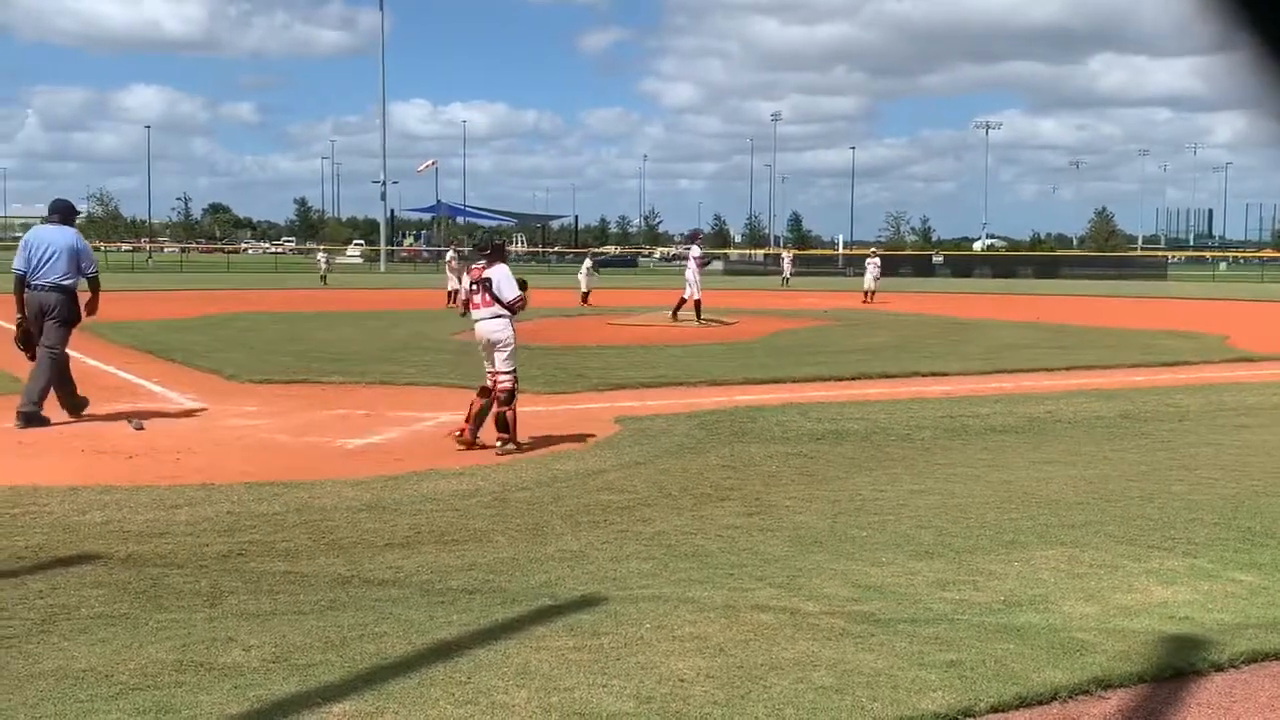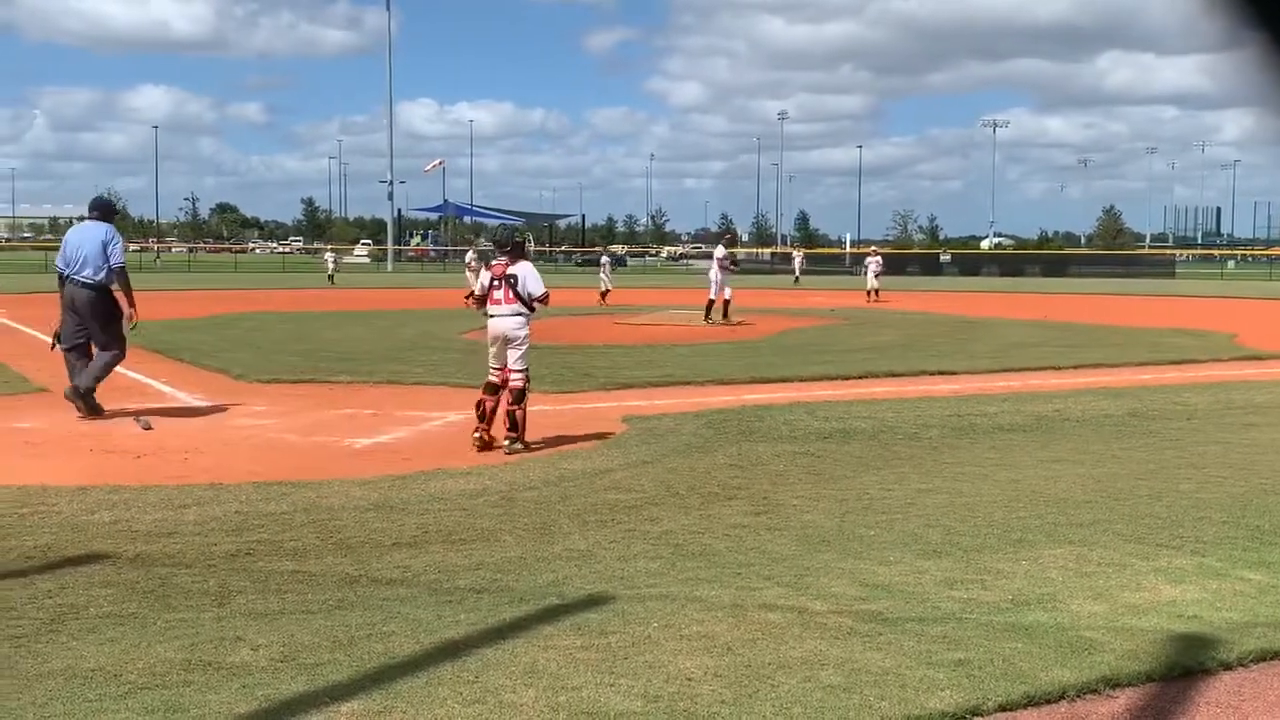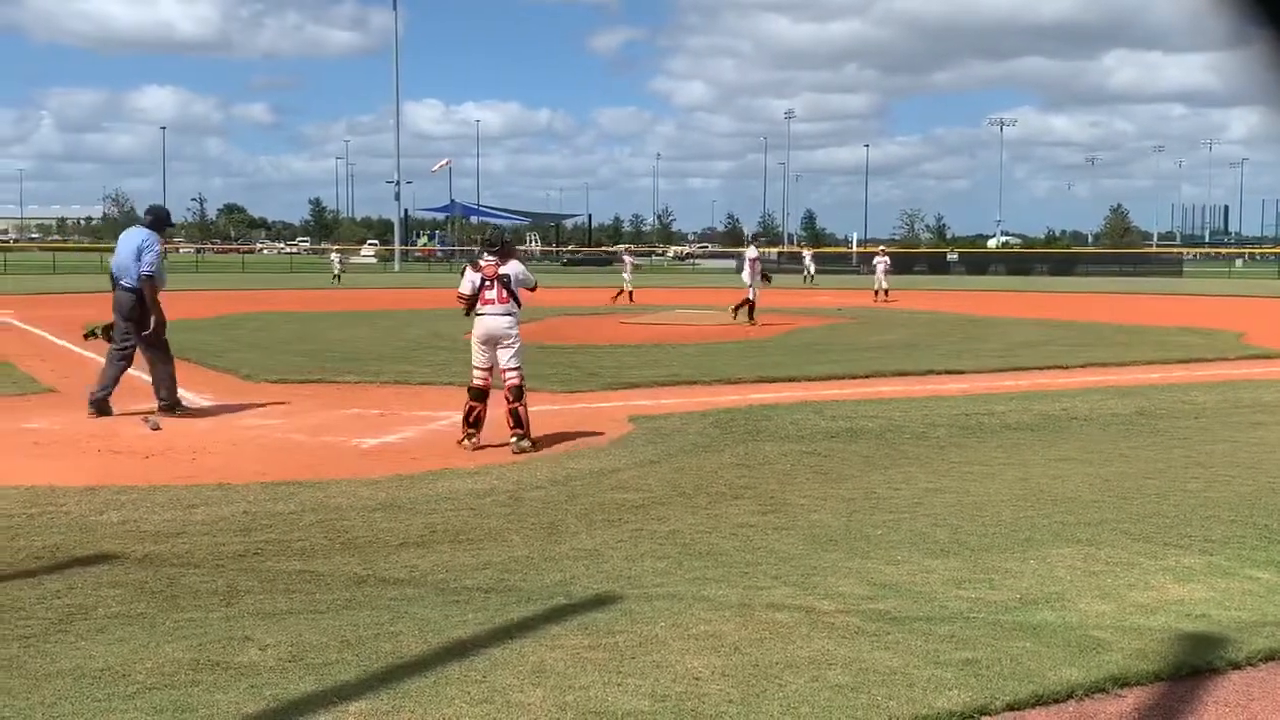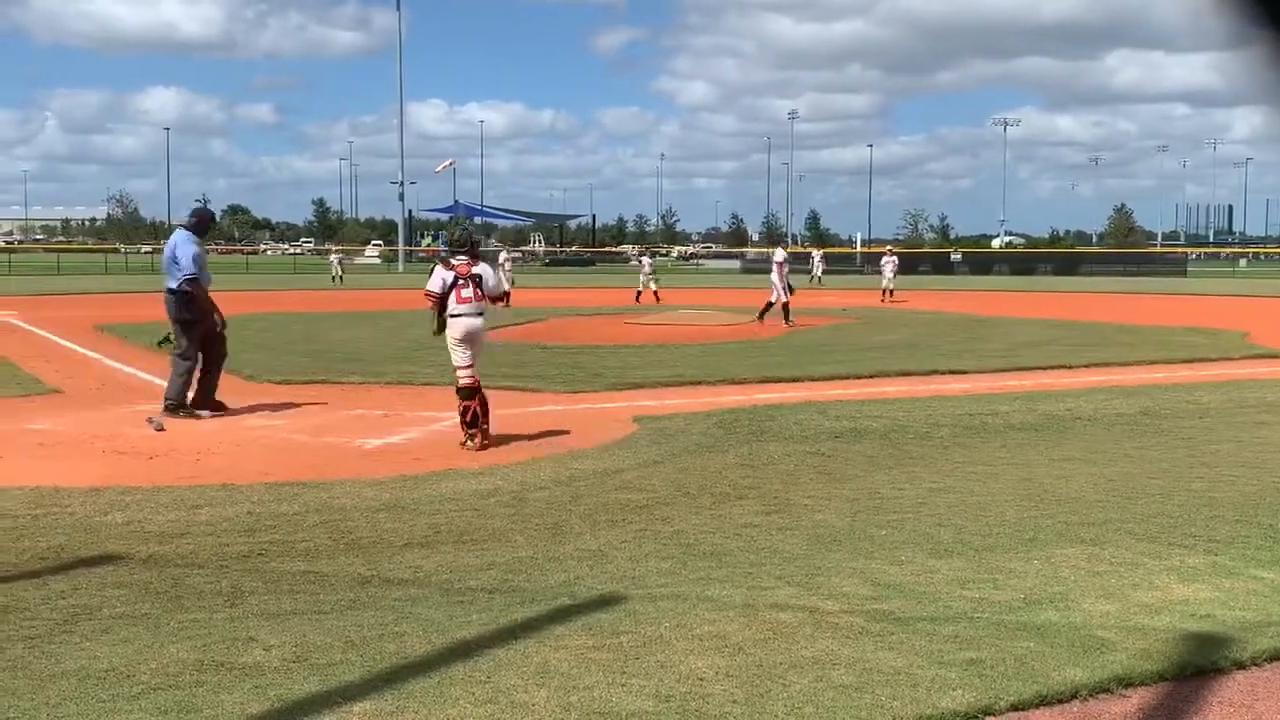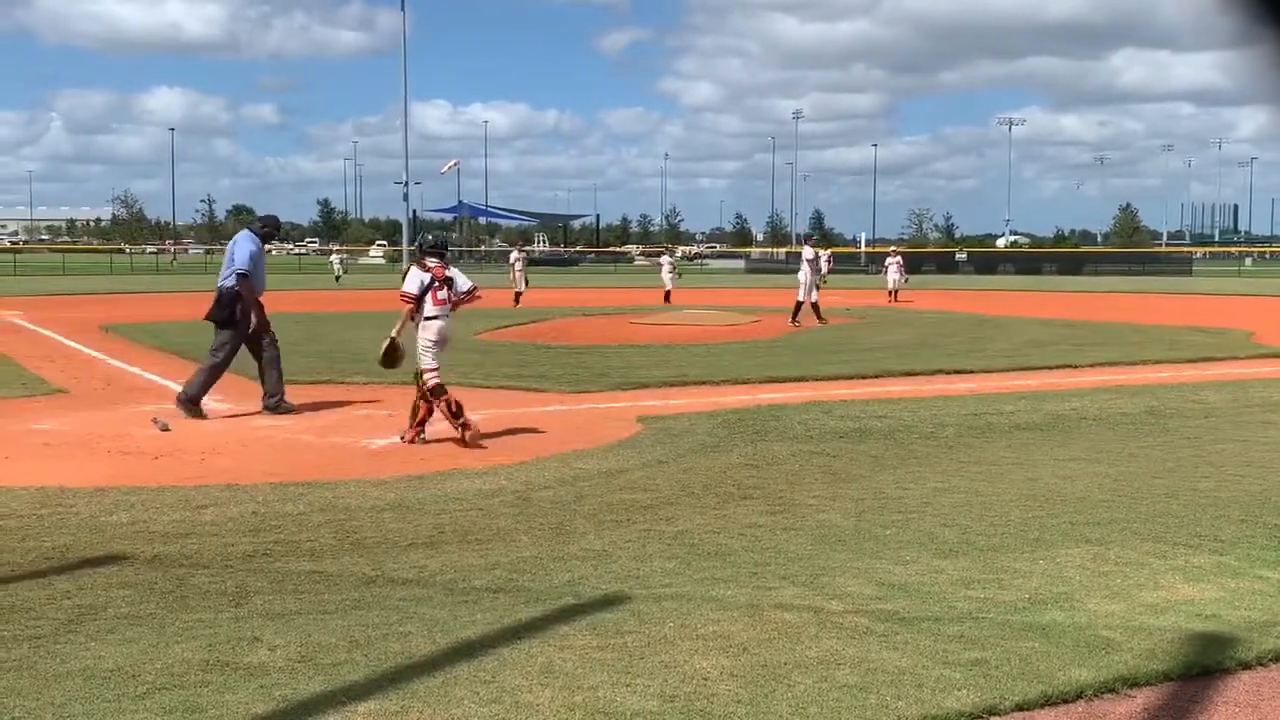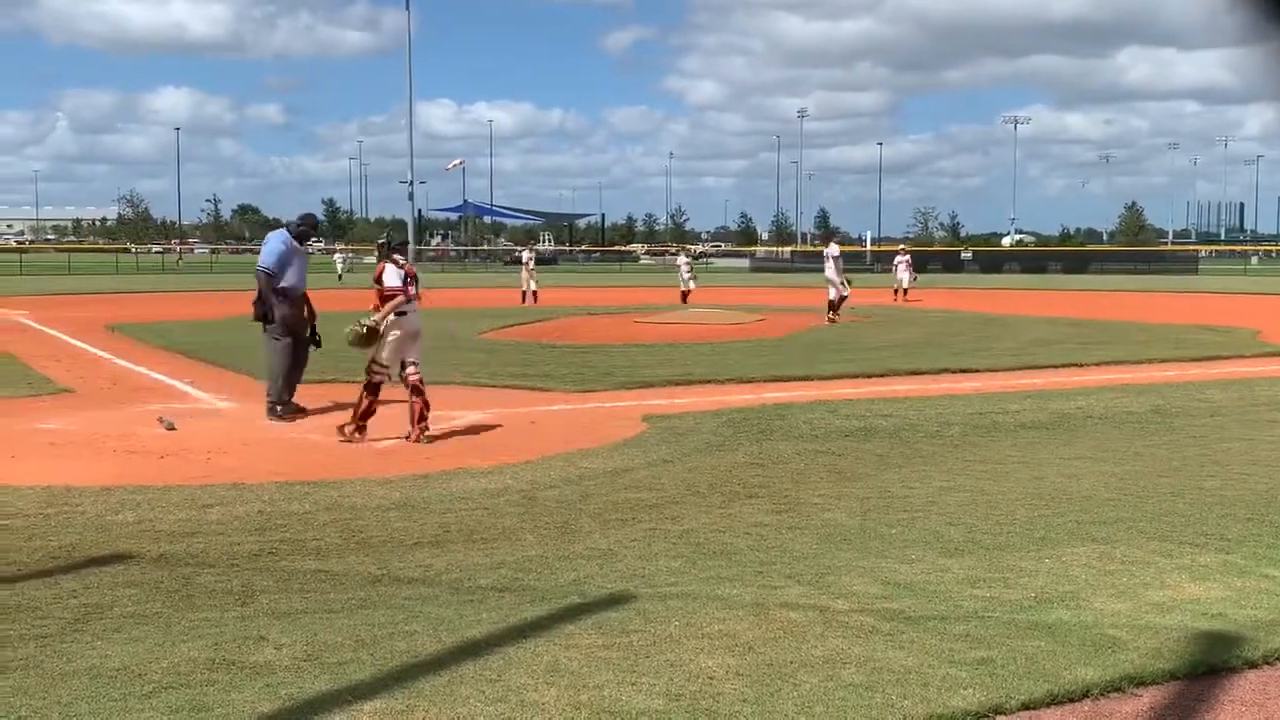
dt=0.4s
person 1, frame 1
left shoulder: (470, 273)
right shoulder: (501, 269)
left elbow: (465, 306)
right elbow: (517, 303)
right wrist: (523, 300)
left hip: (480, 328)
right hip: (500, 327)
left knee: (492, 380)
right knee: (506, 382)
left ankle: (468, 431)
right ankle: (505, 440)
person 1, frame 2
left shoulder: (487, 269)
right shoulder: (524, 267)
left elbow: (478, 301)
right elbow: (543, 299)
right wrist: (527, 294)
left hip: (494, 324)
right hip: (517, 324)
left knee: (495, 376)
right knee: (517, 379)
left ankle: (482, 431)
right ankle: (513, 439)
person 1, frame 3
left shoulder: (473, 268)
right shoulder: (514, 266)
left elbow: (464, 302)
right elbow: (532, 285)
left hip: (482, 324)
right hip: (507, 324)
left knee: (479, 380)
right knee: (513, 379)
left ankle: (471, 435)
right ankle: (519, 437)
person 1, frame 4
left shoulder: (443, 268)
right shoulder: (483, 268)
left elbow: (432, 301)
right elbow: (498, 297)
left wrist: (442, 311)
left hip: (456, 324)
right hip: (478, 323)
left knee: (465, 378)
right knee: (471, 375)
left ankle: (472, 436)
right ankle: (482, 428)
person 1, frame 5
left shoulder: (417, 271)
right shoulder: (451, 271)
left elbow: (409, 305)
right elbow: (473, 293)
left wrist: (396, 331)
left hip: (427, 326)
right hip: (443, 325)
left knee: (432, 381)
right knee: (424, 377)
left ankle: (465, 427)
right ankle: (416, 430)
person 1, frame 6
left shoulder: (388, 267)
right shoulder: (408, 267)
left elbow: (398, 298)
left wrist: (377, 318)
left hip: (396, 323)
right hip: (413, 321)
left knee: (376, 374)
right knee: (412, 375)
left ankle: (357, 428)
right ankle: (419, 429)
person 2, frame 1
left shoulder: (30, 235)
right shoulder: (75, 237)
left elbow: (19, 276)
right elbow: (91, 275)
left wrist: (20, 312)
right wrist: (94, 299)
left hip: (34, 297)
right hip: (60, 299)
left knee: (51, 351)
right knee: (50, 354)
left ankle: (72, 402)
right ankle: (28, 410)
person 2, frame 2
left shoulder: (72, 232)
right shoulder: (109, 232)
left elbow: (61, 273)
right elbow: (119, 270)
left wrist: (64, 308)
right wrist: (131, 305)
left hip: (71, 292)
right hip: (95, 295)
left knee: (75, 350)
right knee: (113, 348)
left ankle: (86, 401)
right ankle: (81, 388)
person 2, frame 3
left shoulder: (126, 234)
right shoulder: (151, 239)
left elbow: (115, 270)
right elbow: (146, 278)
right wrist: (153, 312)
left hip: (121, 295)
right hip: (137, 300)
left knee: (120, 351)
right knee: (158, 352)
left ankle: (98, 400)
right ankle: (168, 403)
person 2, frame 4
left shoulder: (180, 237)
right shoulder: (187, 242)
right elbow: (192, 281)
right wrist: (215, 311)
left hip: (186, 300)
right hip: (186, 301)
left knee: (216, 346)
right knee: (186, 354)
left ankle: (205, 398)
right ankle: (174, 404)
person 2, frame 5
left shoulder: (253, 243)
right shoulder: (247, 242)
right elbow: (241, 278)
left wrist: (255, 309)
right wrist: (254, 310)
left hip: (246, 304)
right hip: (234, 305)
left knee: (268, 350)
right knee: (221, 354)
left ankle: (274, 401)
right ankle: (189, 397)
person 2, frame 6
left shoulder: (298, 245)
right shoulder: (278, 241)
right elbow: (262, 273)
left wrist: (309, 307)
right wrist: (274, 305)
left hip: (293, 302)
right hip: (277, 302)
left knee: (299, 352)
right knee: (281, 349)
left ankle: (282, 400)
right ankle: (275, 403)
